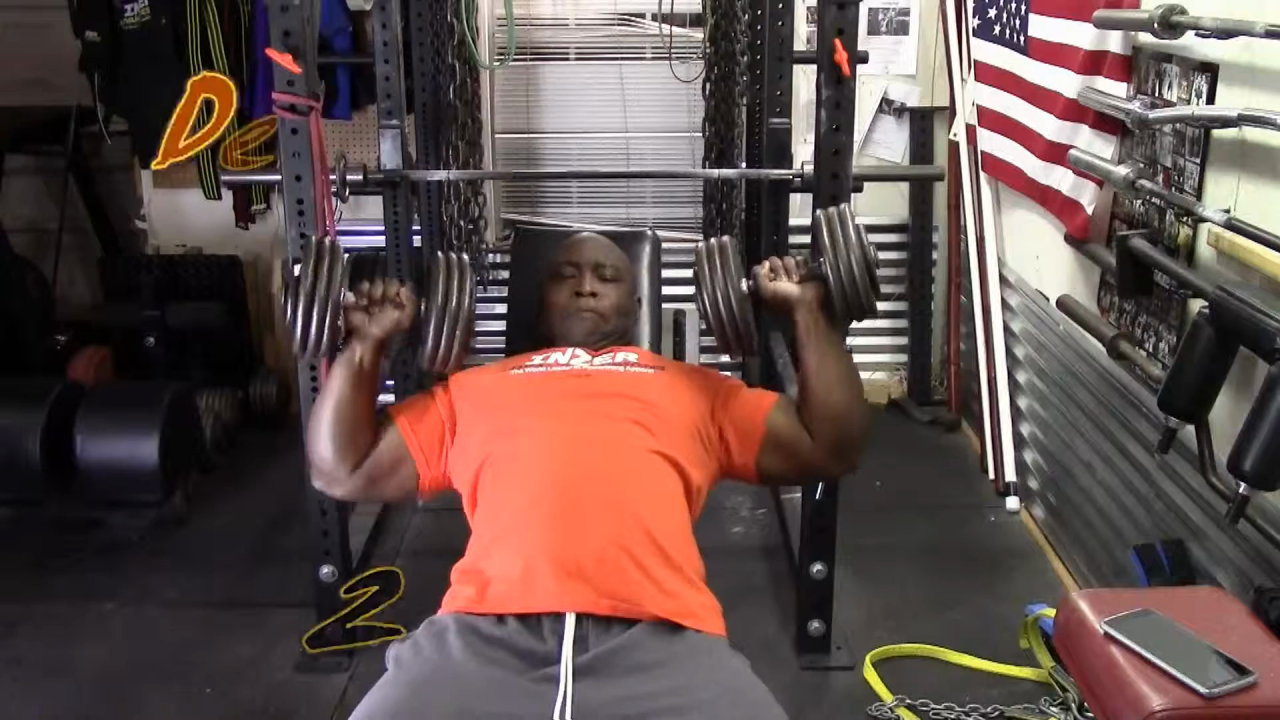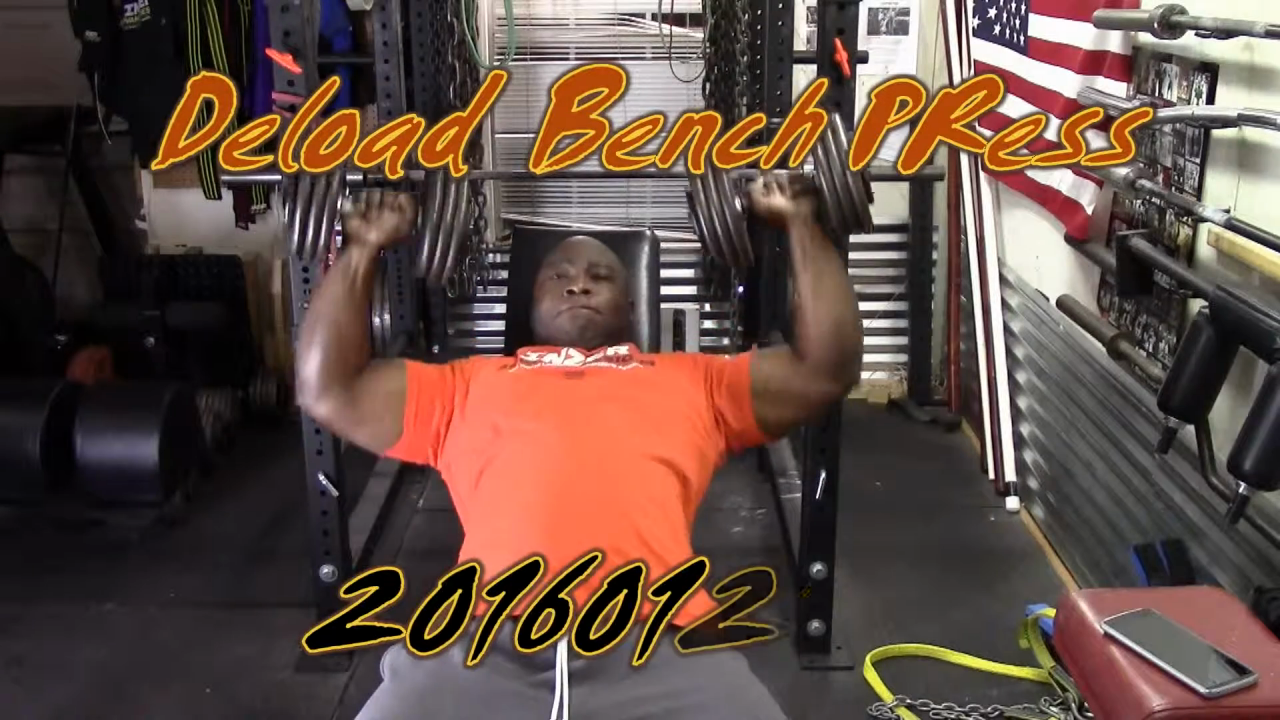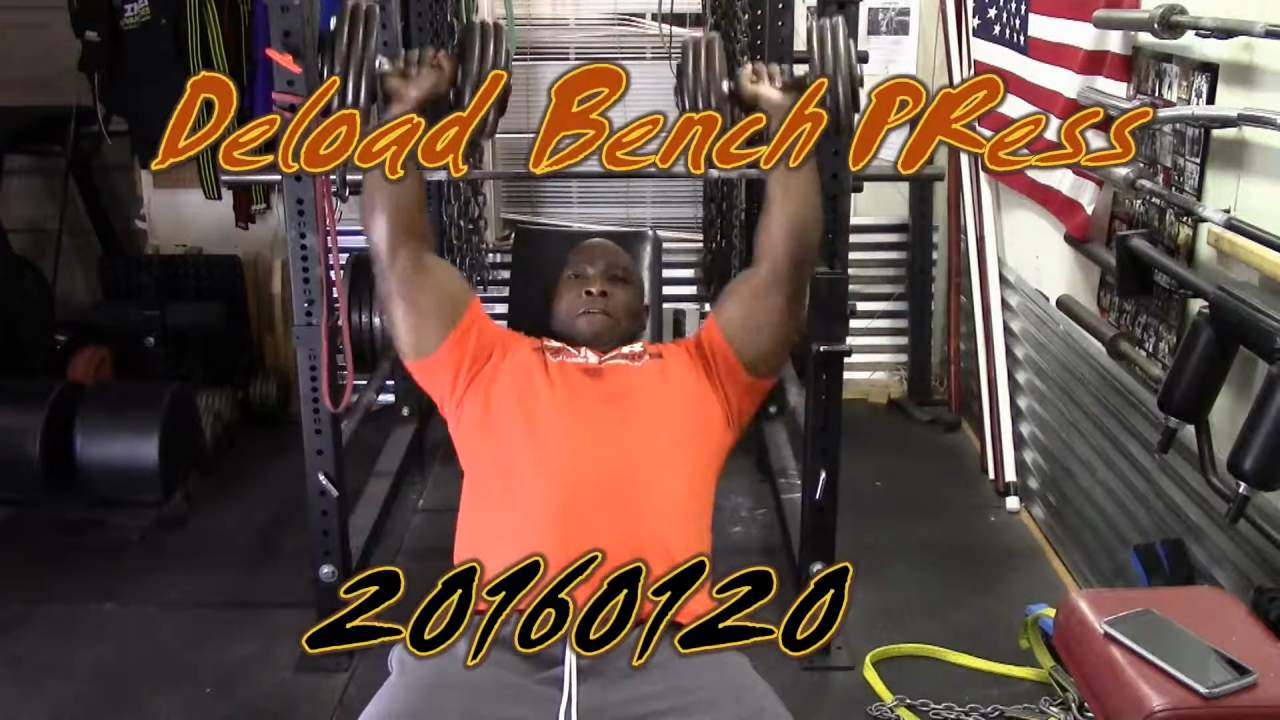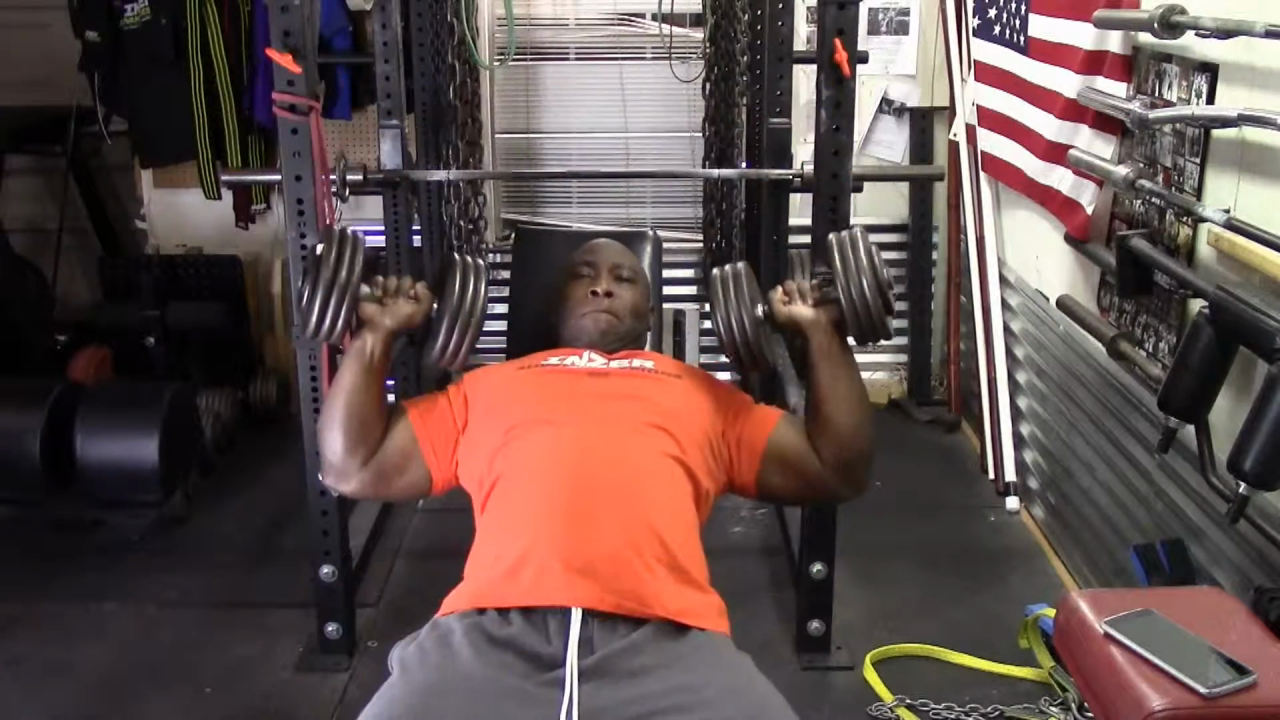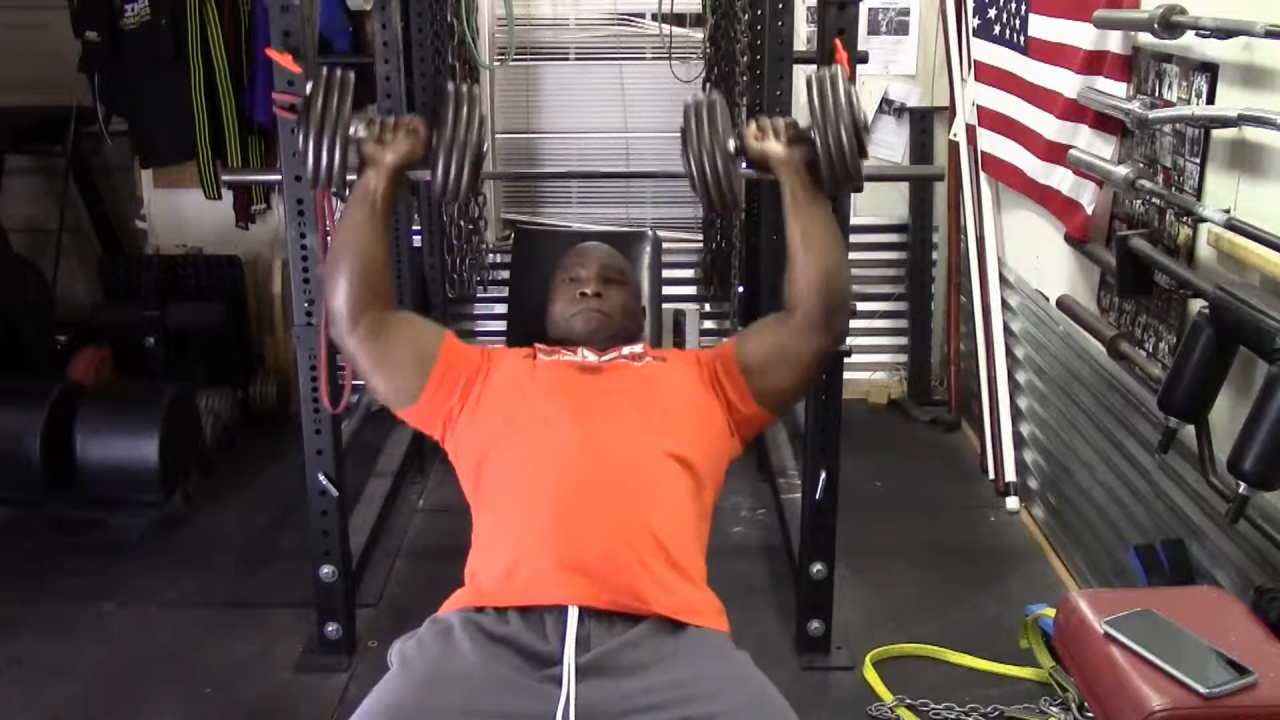
dt=1s
person 1, frame 1
left shoulder: (692, 388)
right shoulder: (475, 387)
left elbow: (831, 449)
right elbow: (343, 473)
left wrist: (806, 309)
right wrist: (365, 345)
left hip: (659, 637)
right hip: (487, 633)
person 1, frame 2
left shoulder: (692, 384)
right shoulder: (467, 388)
left elbow: (826, 368)
right elbow: (327, 389)
left wrist: (799, 222)
right wrist: (362, 251)
left hip: (654, 642)
right hip: (487, 639)
person 1, frame 3
left shoulder: (696, 379)
right shoulder: (489, 369)
left elbow: (782, 264)
right elbow: (402, 247)
left wrist: (785, 118)
right wrist: (403, 112)
left hip: (659, 644)
right hip: (492, 641)
person 1, frame 4
left shoulder: (702, 394)
right shoulder: (488, 386)
left elbow: (839, 473)
right elbow: (352, 469)
left wrist: (820, 330)
right wrist: (375, 333)
left hip: (664, 641)
right hip: (491, 633)
person 1, frame 5
left shoulder: (700, 384)
right shoulder: (484, 379)
left elbow: (817, 316)
right elbow: (359, 314)
left wrist: (792, 171)
right wrist: (381, 173)
left hip: (662, 639)
right hip: (491, 632)
